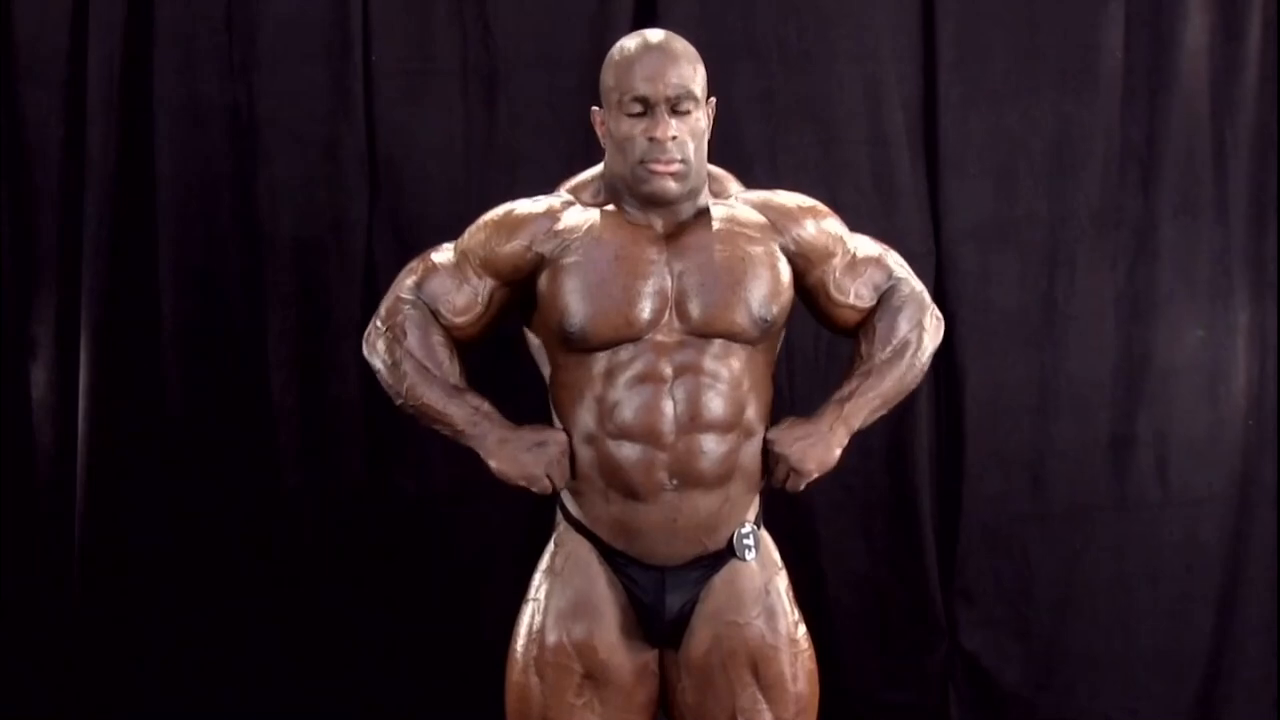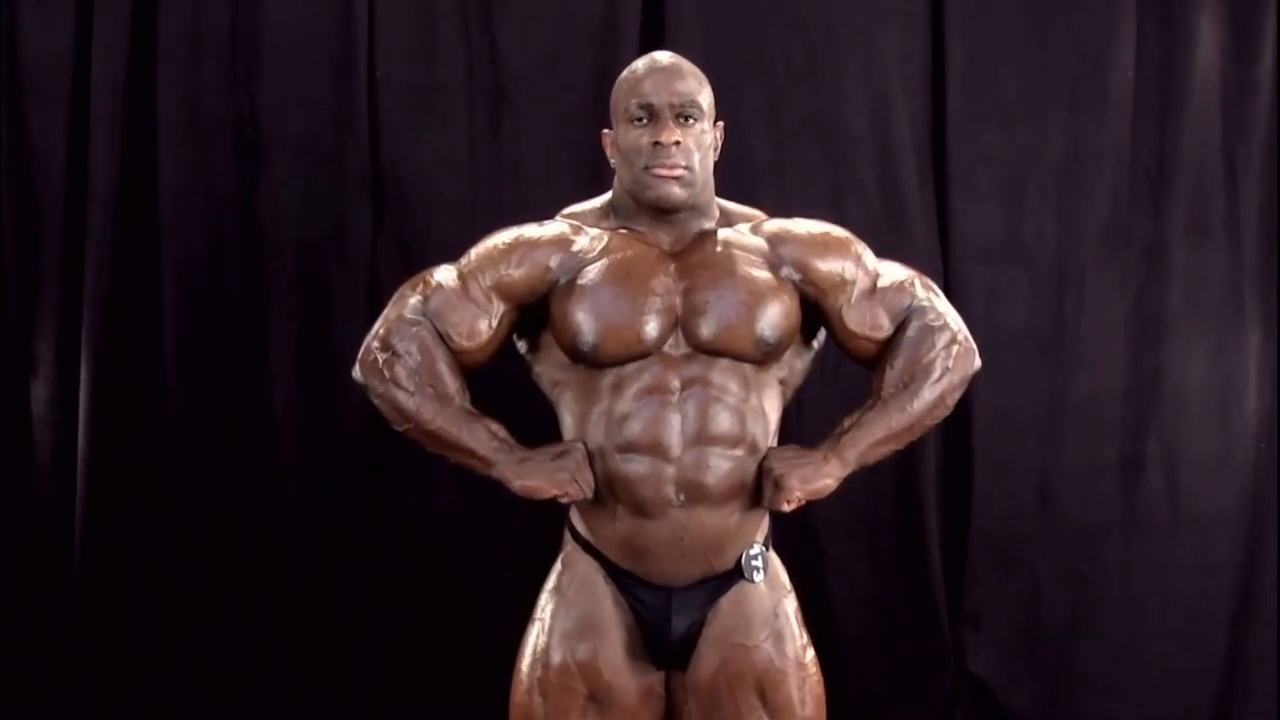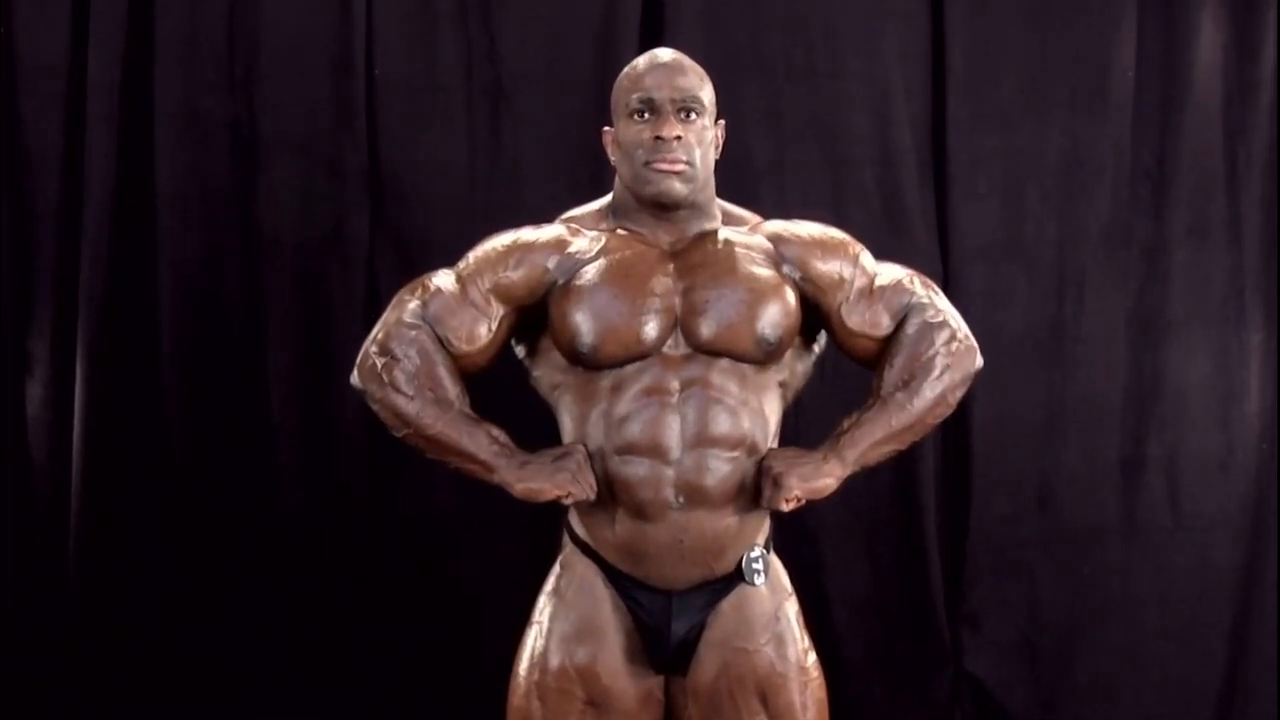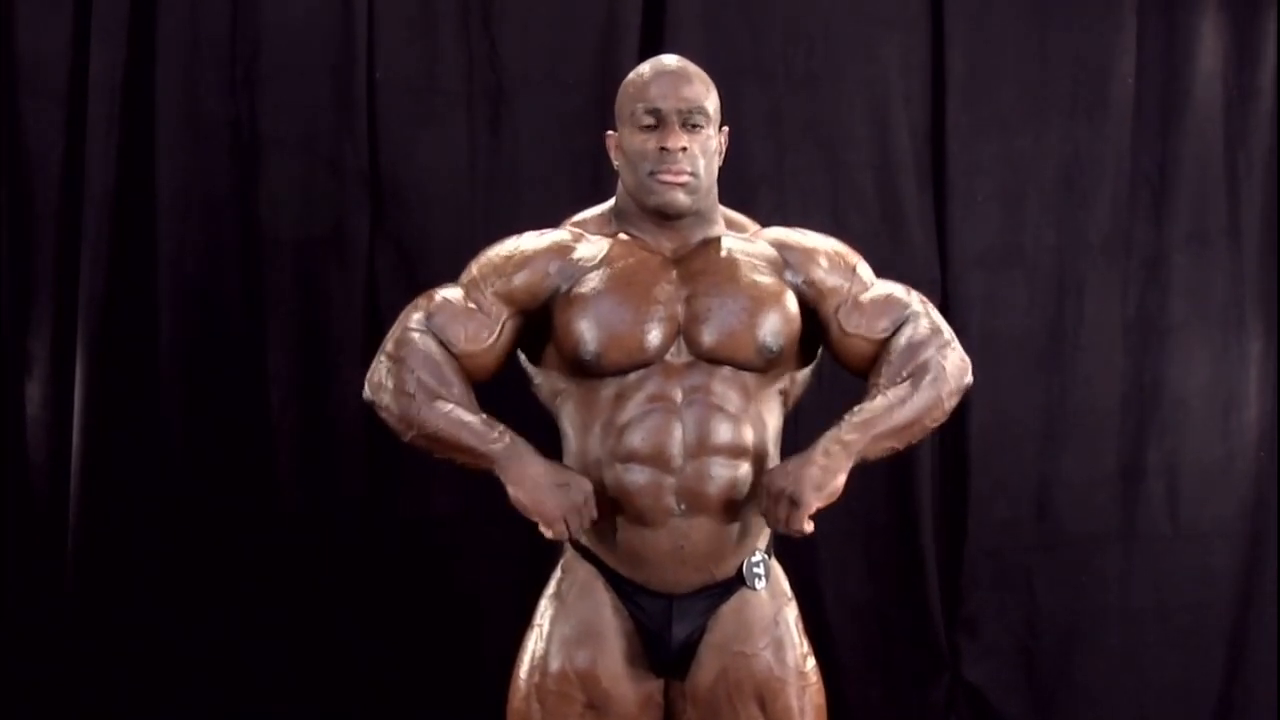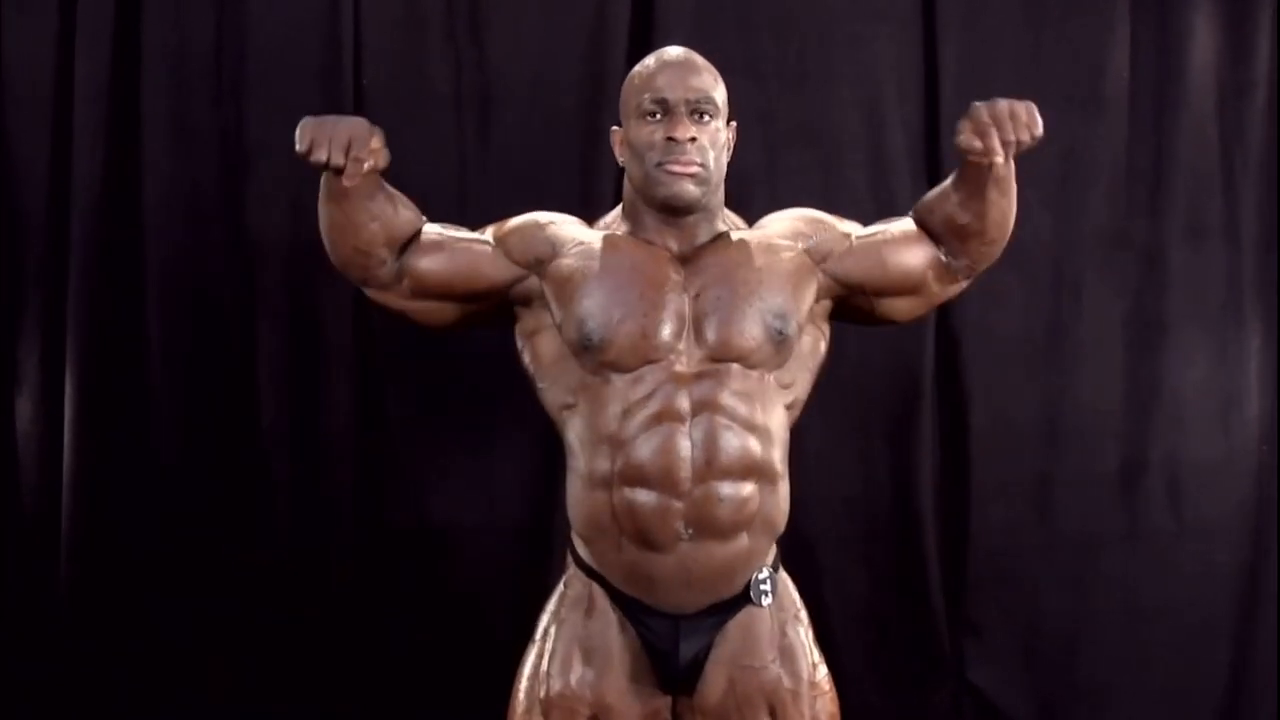
dt=1s
person 1, frame 1
left shoulder: (783, 226)
right shoulder: (538, 232)
left elbow: (909, 310)
right elbow: (400, 324)
left wrist: (834, 424)
right wrist: (493, 435)
left hip: (736, 574)
right hip: (591, 574)
person 1, frame 2
left shoulder: (791, 254)
right shoulder: (549, 256)
left elbow: (943, 342)
right elbow: (393, 350)
left wrist: (836, 457)
right wrist: (508, 459)
left hip: (742, 594)
right hip: (598, 592)
person 1, frame 3
left shoulder: (794, 256)
right shoulder: (545, 259)
left elbow: (945, 344)
right elbow: (392, 355)
left wrist: (837, 458)
right wrist: (508, 463)
left hip: (745, 595)
right hip: (597, 596)
person 1, frame 4
left shoulder: (795, 263)
right shoulder: (546, 265)
left elbow: (938, 356)
right elbow: (401, 369)
left wrist: (836, 450)
right wrist: (515, 460)
left hip: (743, 603)
right hip: (597, 602)
person 1, frame 5
left shoulder: (799, 256)
right shoulder: (552, 258)
left elbow: (951, 249)
right elbow: (388, 259)
left wrist: (987, 166)
right wrist: (348, 178)
left hip: (751, 617)
right hip: (601, 616)
